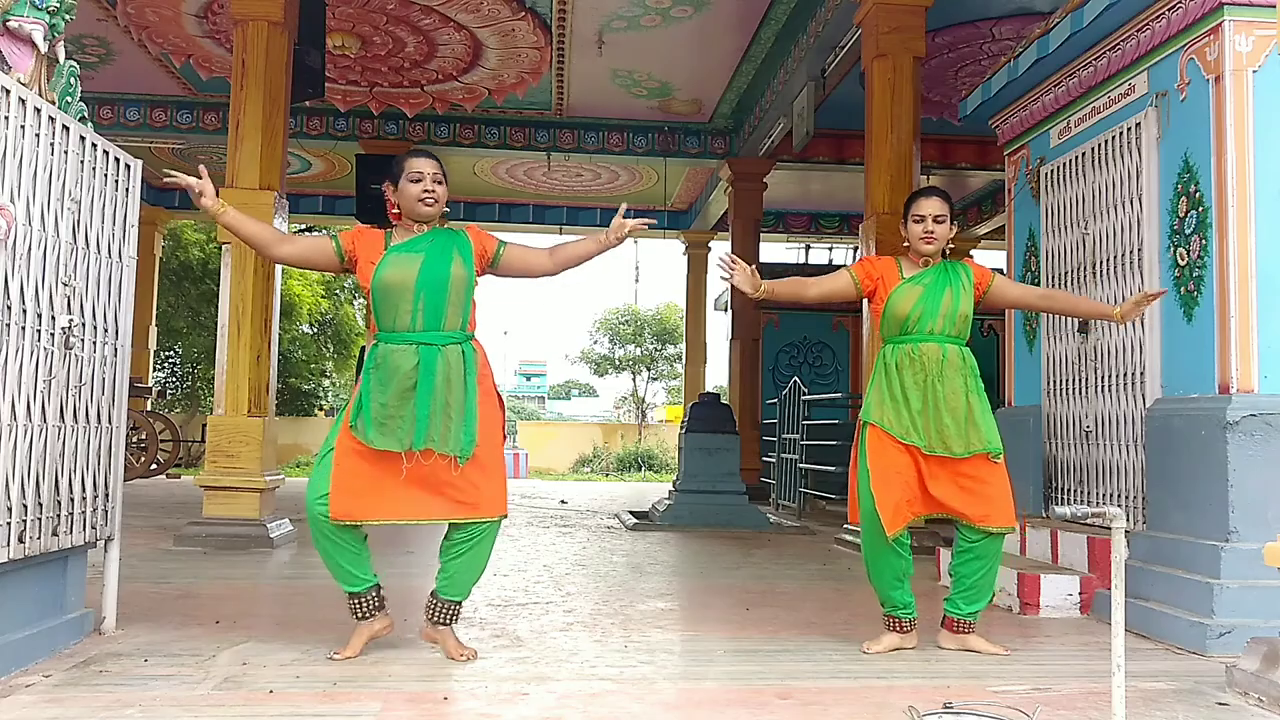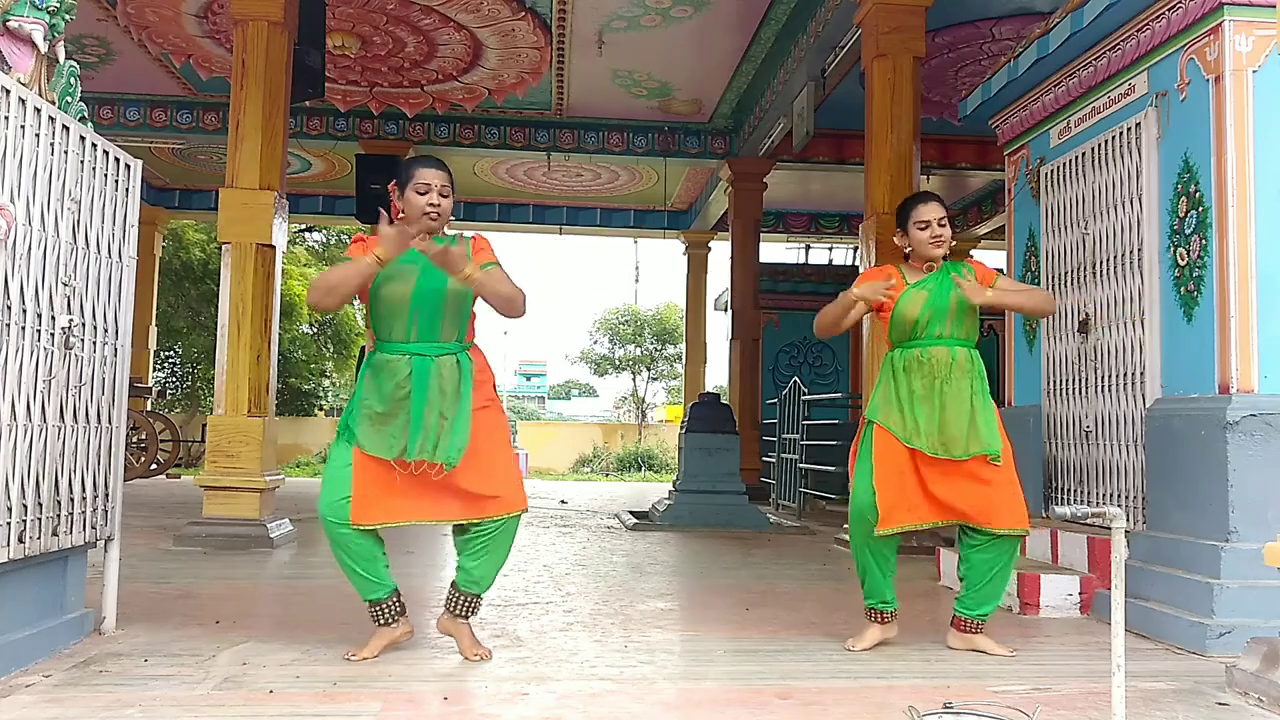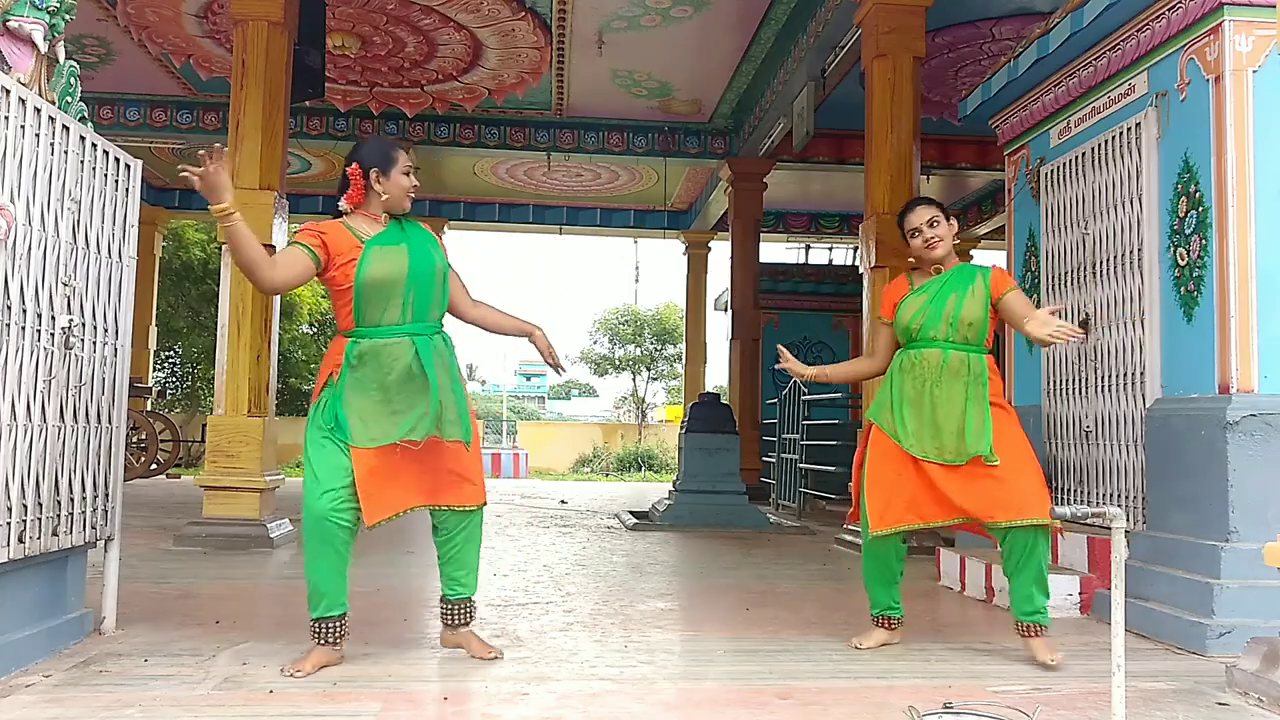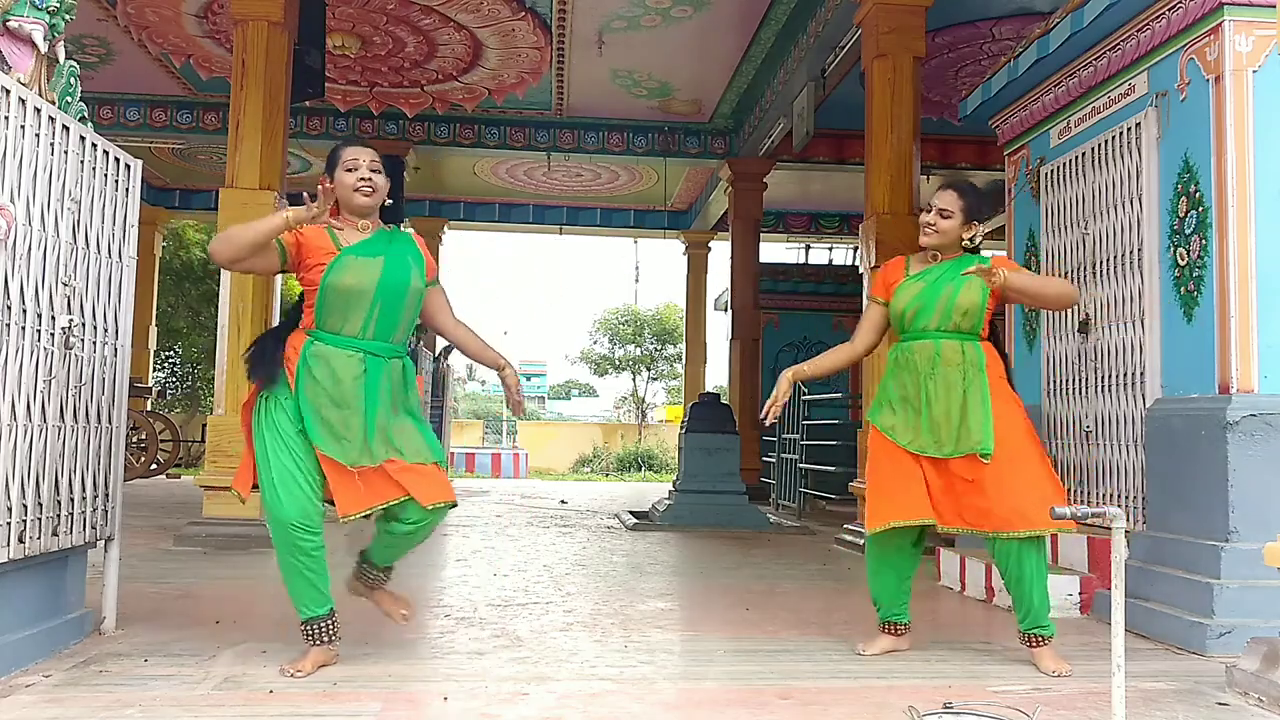
dt=1s
person 1, frame 1
left shoulder: (470, 243)
right shoulder: (365, 243)
left elbow: (547, 260)
right elbow: (284, 246)
left wrist: (610, 238)
right wrist: (217, 209)
left hip: (458, 388)
right hip: (386, 390)
left knee: (477, 508)
right knee: (329, 502)
left ankle: (441, 619)
right ankle: (370, 613)
person 1, frame 2
left shoulder: (473, 248)
right shoulder: (366, 252)
left elbow: (516, 305)
right elbow: (320, 297)
left wrist: (463, 267)
right wrist: (381, 251)
left hip: (461, 393)
right hip: (384, 396)
left knee: (498, 505)
right knee: (339, 507)
left ankle: (458, 613)
right ankle: (390, 619)
person 1, frame 3
left shoulder: (421, 236)
right shoulder: (328, 237)
left elbow: (465, 305)
right elbow: (268, 274)
left wrist: (529, 330)
right wrist: (223, 206)
left hip: (429, 383)
right hip: (359, 385)
left knee: (459, 497)
right knee: (327, 506)
left ankle: (456, 622)
right ankle: (326, 638)
person 1, frame 4
left shoulder: (410, 247)
right shoulder: (308, 240)
left elbow: (447, 323)
right elbow: (223, 252)
left wrist: (501, 364)
right wrist: (296, 218)
left hip: (385, 395)
right hip: (308, 390)
left knee: (427, 498)
right knee: (294, 515)
left ankle: (371, 572)
right ankle: (320, 638)
person 2, frame 1
left shoulder: (969, 276)
right shoulder: (878, 270)
left elbow: (1041, 297)
right elbow: (810, 289)
left wrist: (1116, 311)
right wrist: (758, 286)
left hip: (957, 405)
right hip: (895, 404)
left knee: (984, 512)
right knee: (883, 511)
left ankle: (959, 625)
right ankle: (899, 624)
person 2, frame 2
left shoulder: (971, 273)
right shoulder: (882, 280)
left elbow: (1044, 303)
right elbow: (822, 328)
left wrist: (992, 296)
right wrist: (853, 299)
left hip: (964, 406)
right hip: (900, 404)
left knee: (995, 515)
right knee: (871, 507)
left ankle: (967, 624)
right ankle: (881, 615)
person 2, frame 3
left shoulder: (989, 280)
right shoulder: (898, 289)
left elbow: (1028, 319)
right elbow: (874, 362)
left wrist: (1041, 327)
right wrist: (810, 373)
left hip: (973, 408)
right hip: (905, 410)
left knee: (1021, 510)
right knee: (887, 515)
left ankle: (1033, 626)
right ankle: (887, 620)
person 2, frame 4
left shoulder: (989, 269)
right shoulder: (893, 271)
left elbow: (1070, 295)
right elbow: (858, 344)
left wrist: (1008, 281)
right wrist: (794, 373)
left hip: (972, 402)
right hip: (905, 404)
left knee: (1010, 509)
right knee: (893, 516)
left ankle: (1037, 636)
right ankle: (893, 626)
